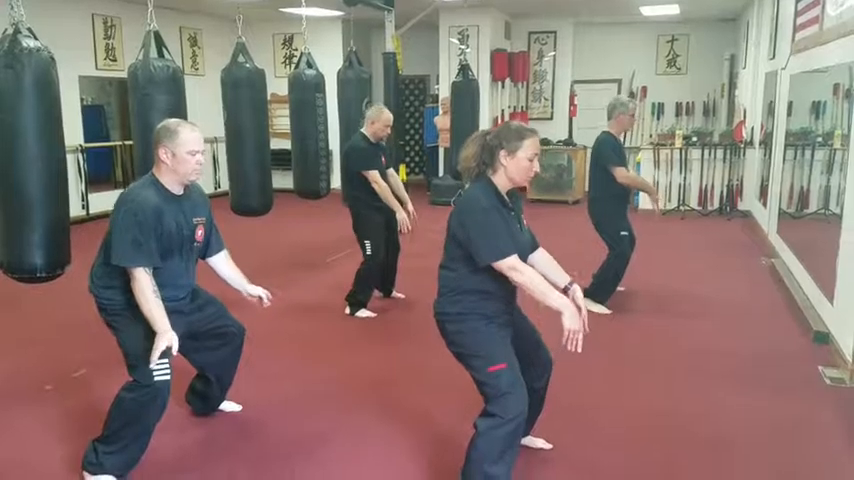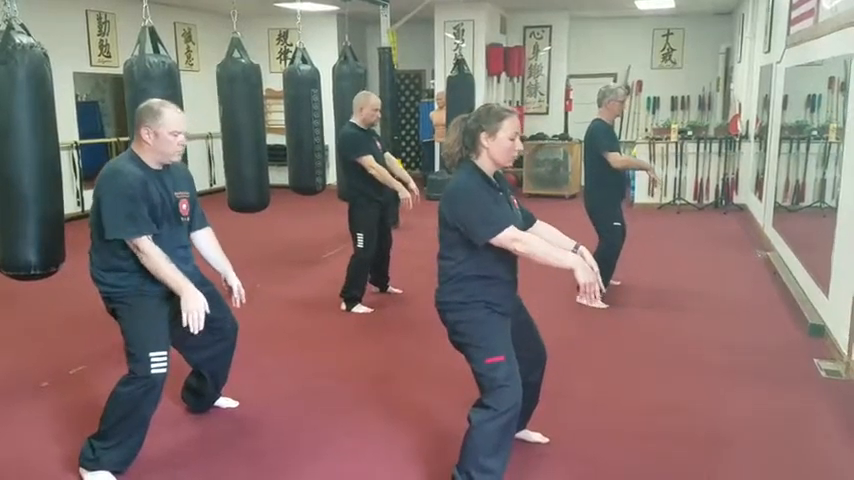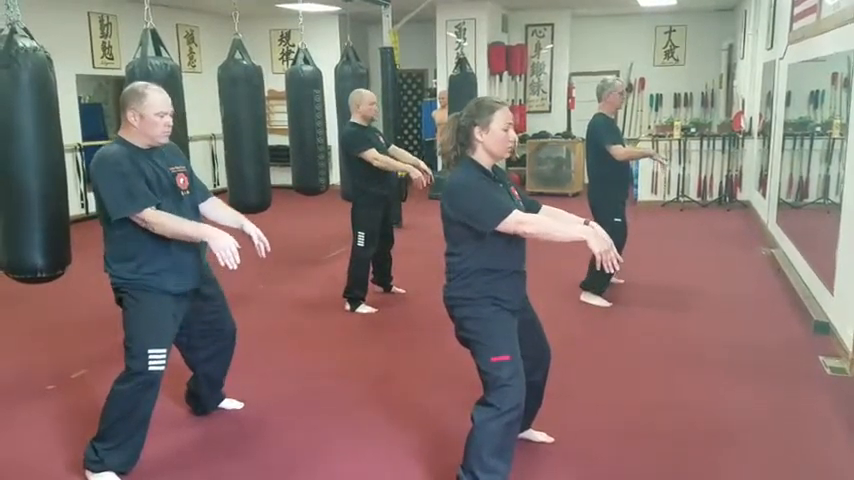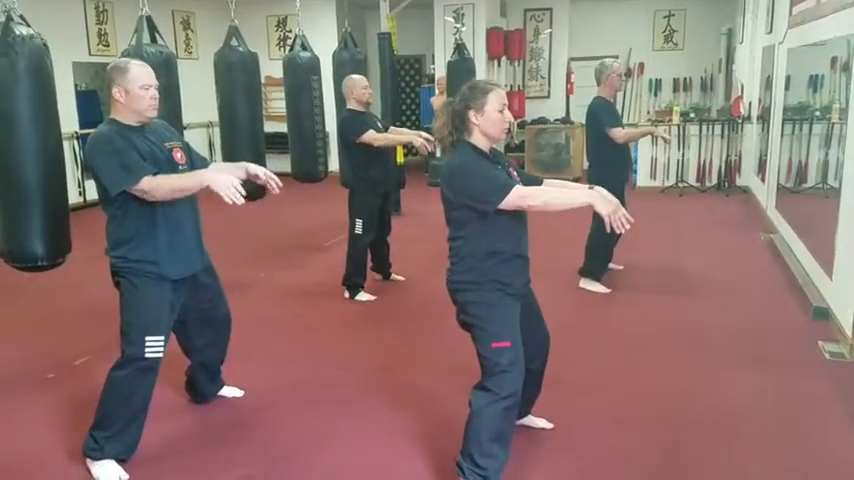
dt=0.5s
person 1, frame 1
left shoulder: (196, 196)
right shoulder: (140, 204)
left elbow: (215, 251)
right elbow: (139, 275)
left wrist: (245, 286)
right wrist: (163, 328)
left hip: (181, 294)
right hip: (127, 300)
left knee: (229, 333)
right knee: (153, 381)
left ankle: (205, 399)
person 1, frame 2
left shoulder: (179, 172)
right shoulder: (121, 178)
left elbow: (200, 230)
right elbow: (142, 245)
left wrist: (228, 273)
right wrist: (187, 291)
left hip: (181, 275)
right hip: (132, 286)
left knee: (222, 328)
right knee: (150, 371)
left ankle: (202, 396)
person 1, frame 3
left shoulder: (171, 152)
right shoulder: (112, 161)
left elbow: (203, 200)
right elbow: (149, 218)
left wrist: (243, 222)
right wrist: (209, 235)
left hip: (193, 274)
right hip: (146, 284)
left knee: (219, 334)
right knee: (144, 370)
left ankle: (206, 398)
person 1, frame 4
left shoulder: (164, 130)
right shoulder: (105, 142)
left elbow: (202, 168)
right elbow: (149, 188)
left wrist: (243, 169)
right wrist: (208, 178)
left hip: (191, 258)
right hip: (144, 269)
left knee: (214, 323)
right knee: (141, 357)
left ankle: (206, 385)
person 2, frame 1
left shoulder: (509, 199)
right shoulder: (476, 205)
left elbow: (534, 251)
right elbow: (513, 268)
left wrist: (571, 287)
right wrist: (563, 306)
left hip: (500, 307)
right hip: (469, 315)
left knee: (538, 366)
right knee: (508, 401)
left ankle: (516, 433)
person 2, frame 2
left shoulder: (496, 182)
right shoulder: (464, 190)
left elbow: (532, 225)
right elbow: (515, 241)
left wrist: (578, 248)
right wrist: (573, 263)
left hip: (500, 296)
right hip: (471, 304)
left knee: (532, 359)
right knee: (503, 392)
left ankle: (512, 427)
person 2, frame 3
left shoulder: (496, 177)
right shoulder: (464, 185)
left elbow: (540, 209)
right elbow: (523, 224)
left wrist: (587, 224)
right wrist: (586, 233)
left hip: (508, 293)
right hip: (479, 301)
left knee: (536, 359)
right knee: (505, 389)
left ankle: (517, 425)
person 2, frame 4
left shoulder: (494, 159)
right shoulder: (463, 168)
left elbow: (541, 184)
right elbow: (526, 199)
left wrist: (593, 189)
right wrist: (591, 197)
left hip: (510, 279)
right hip: (482, 286)
left knee: (535, 346)
right knee: (504, 374)
left ankle: (516, 411)
person 3, frame 1
left shoulder: (612, 141)
right shoulder: (606, 142)
left elbow: (625, 173)
right elbow: (622, 177)
left wrist: (646, 188)
right wrist: (650, 190)
left hip: (613, 206)
right hip: (604, 207)
left knee: (627, 243)
right knee: (621, 251)
left ankle: (605, 282)
right ankle: (592, 298)
person 3, frame 2
left shoulder: (605, 128)
right shoulder: (598, 129)
left elbow: (616, 161)
right elbow: (616, 161)
left wrist: (641, 167)
right wrist: (646, 166)
left hip: (608, 196)
right hip: (600, 197)
left knee: (617, 236)
right knee: (611, 241)
left ankle: (601, 277)
person 3, frame 3
left shoulder: (607, 122)
right shoulder: (600, 123)
right elbow: (620, 153)
left wrist: (640, 161)
right wrist: (650, 153)
left hip: (612, 190)
right hip: (604, 192)
left knee: (617, 235)
right knee: (609, 238)
left ankle: (603, 274)
right ankle: (590, 290)
person 3, frame 4
left shoulder: (606, 105)
right shoulder: (599, 106)
right elbow: (620, 136)
right wrist: (651, 130)
left hip: (612, 174)
right hip: (604, 175)
right knee: (604, 223)
left ankle: (602, 260)
right ankle: (589, 275)
person 4, frame 1
left shoulder: (377, 145)
right shoulder: (358, 147)
left elbow: (391, 175)
right elbow: (376, 182)
left wrist: (407, 202)
right wrist: (398, 210)
left hip: (381, 206)
right hip: (365, 209)
left knee: (392, 247)
right knee: (374, 256)
left ankle: (385, 288)
right ankle: (355, 304)
person 4, frame 2
left shoulder: (370, 133)
right shoulder: (350, 136)
left elbow: (388, 159)
right elbow: (372, 167)
left wrist: (409, 181)
right wrist: (400, 189)
left hip: (380, 199)
right hip: (362, 202)
left knee: (384, 243)
right knee: (364, 249)
left ankle: (380, 283)
right ankle: (350, 300)
person 4, frame 3
left shoulder: (372, 131)
right shoulder: (351, 134)
left elbow: (394, 150)
right elbow: (376, 160)
left wrist: (418, 162)
right wrist: (409, 169)
left hip: (382, 198)
right hip: (366, 200)
left knee: (385, 243)
right knee: (364, 248)
left ankle: (384, 282)
right ankle: (353, 300)
person 4, frame 4
left shoulder: (370, 116)
right shoulder: (348, 120)
left elbow: (392, 130)
right elbow: (376, 140)
left wrist: (417, 133)
right wrist: (411, 139)
left hip: (381, 184)
right hip: (364, 187)
left knee: (381, 230)
right knee: (361, 235)
left ankle: (383, 270)
right ankle: (353, 287)
